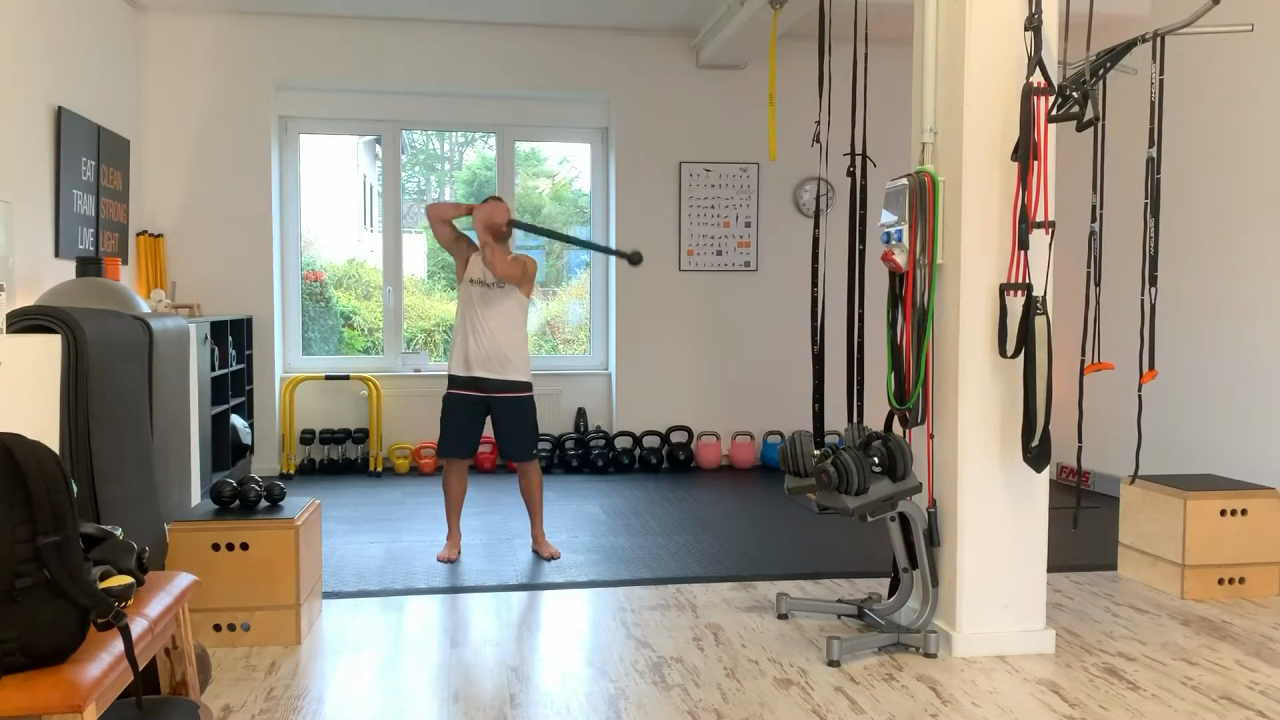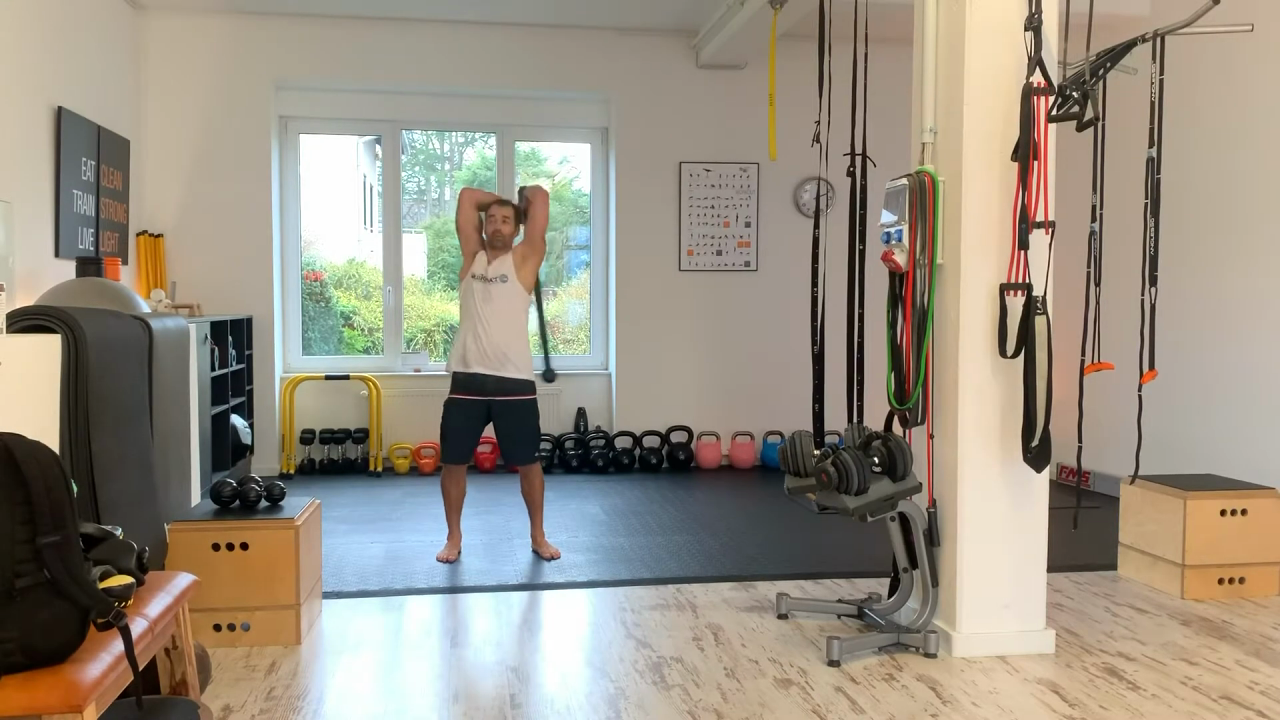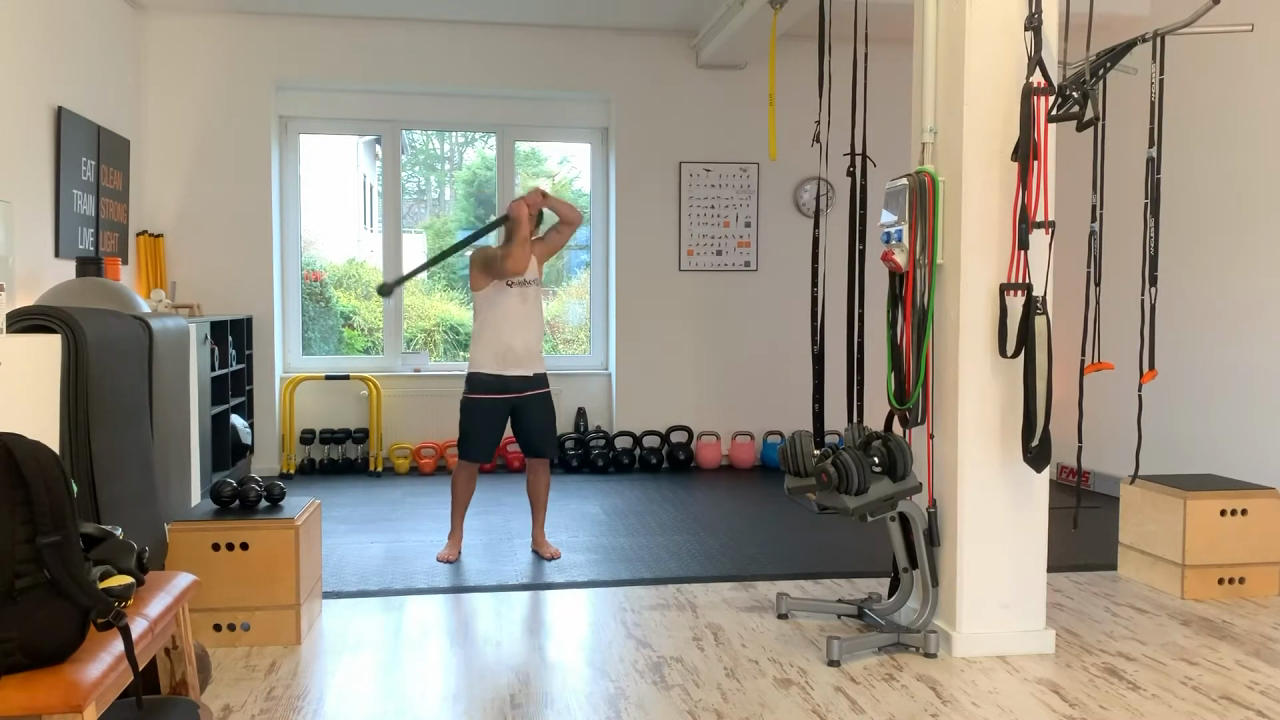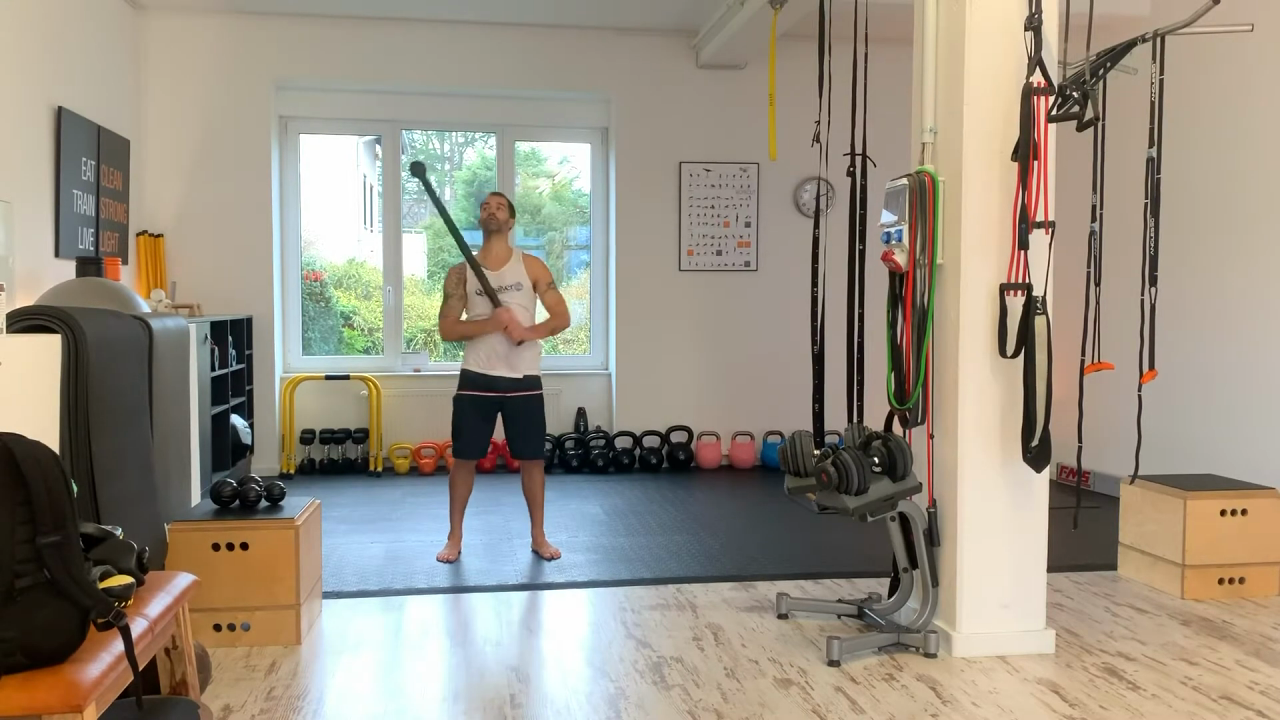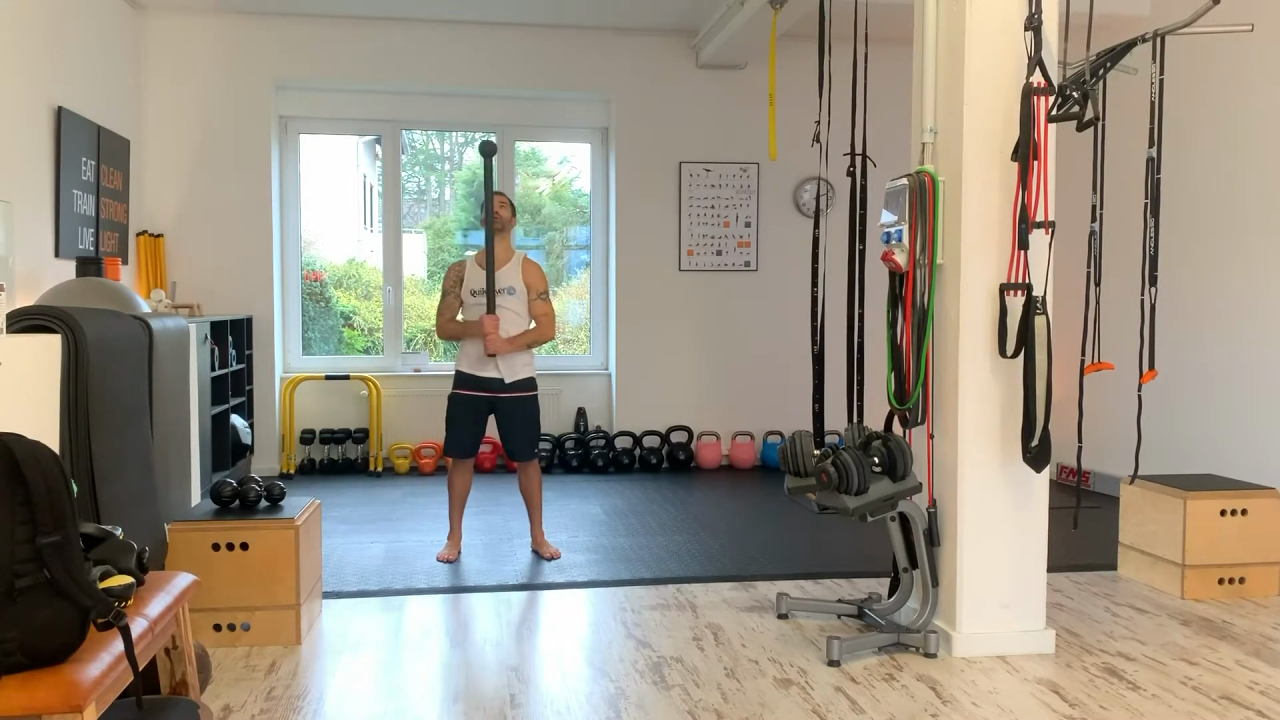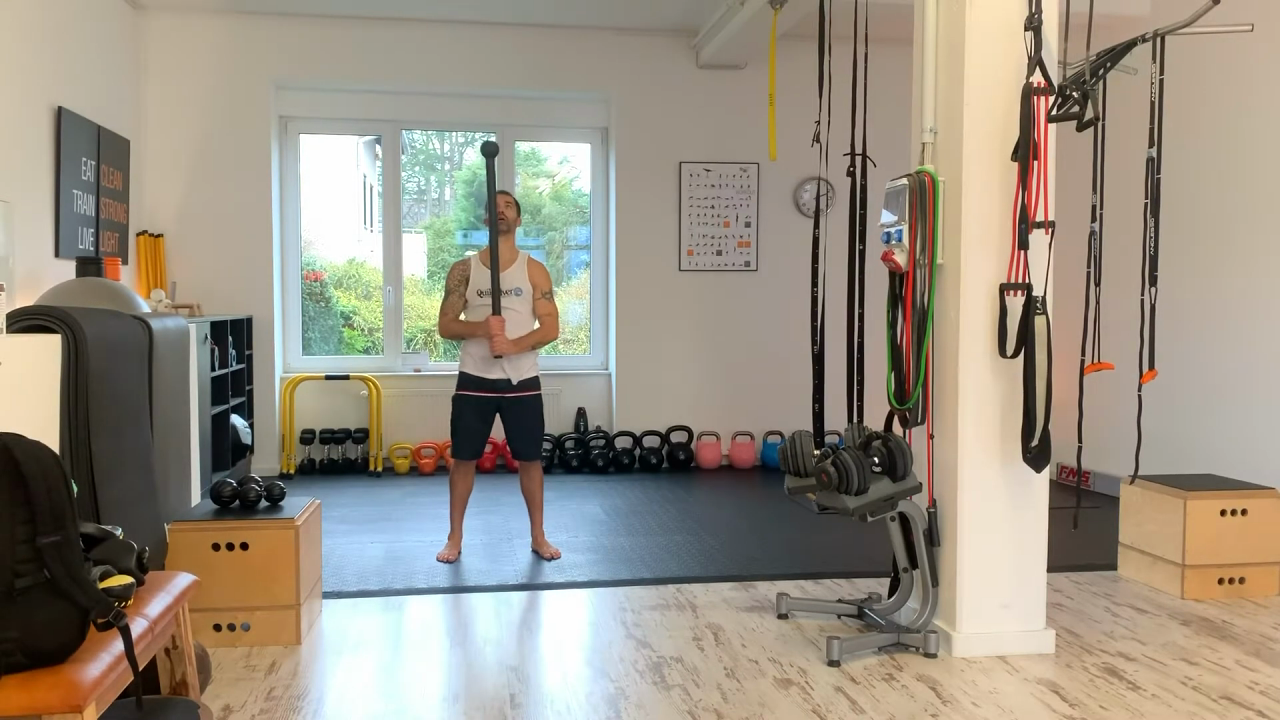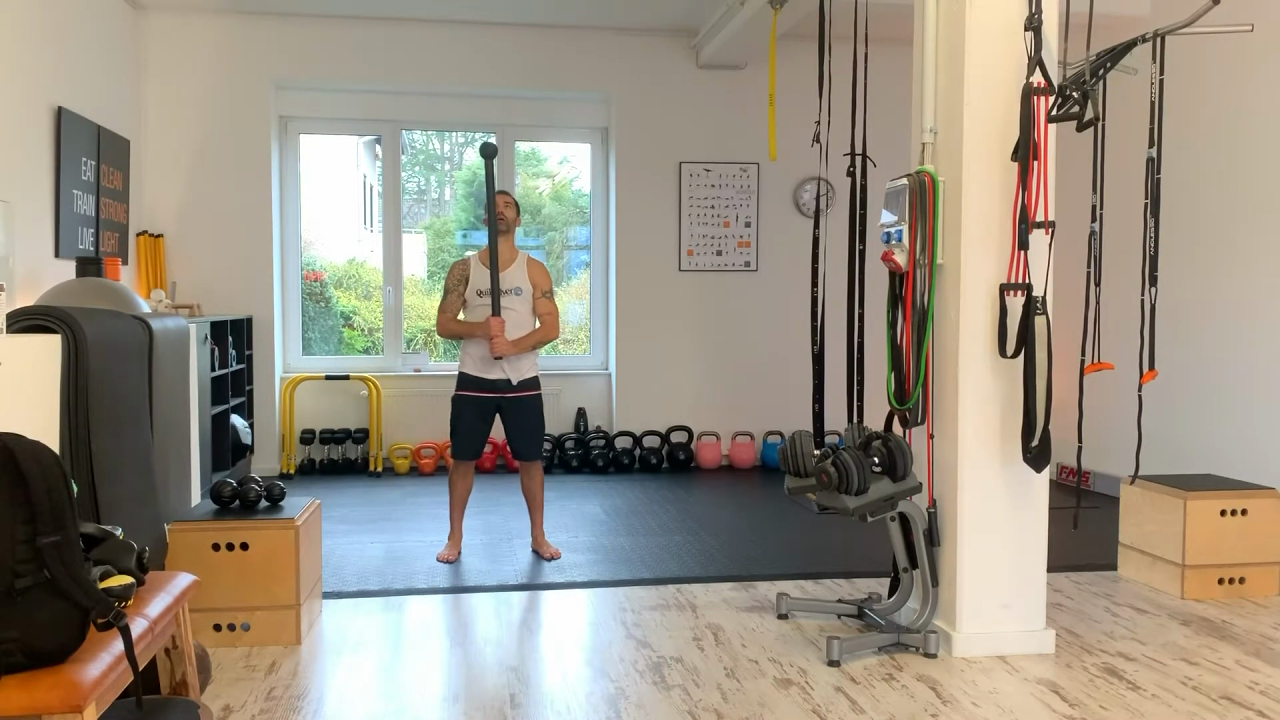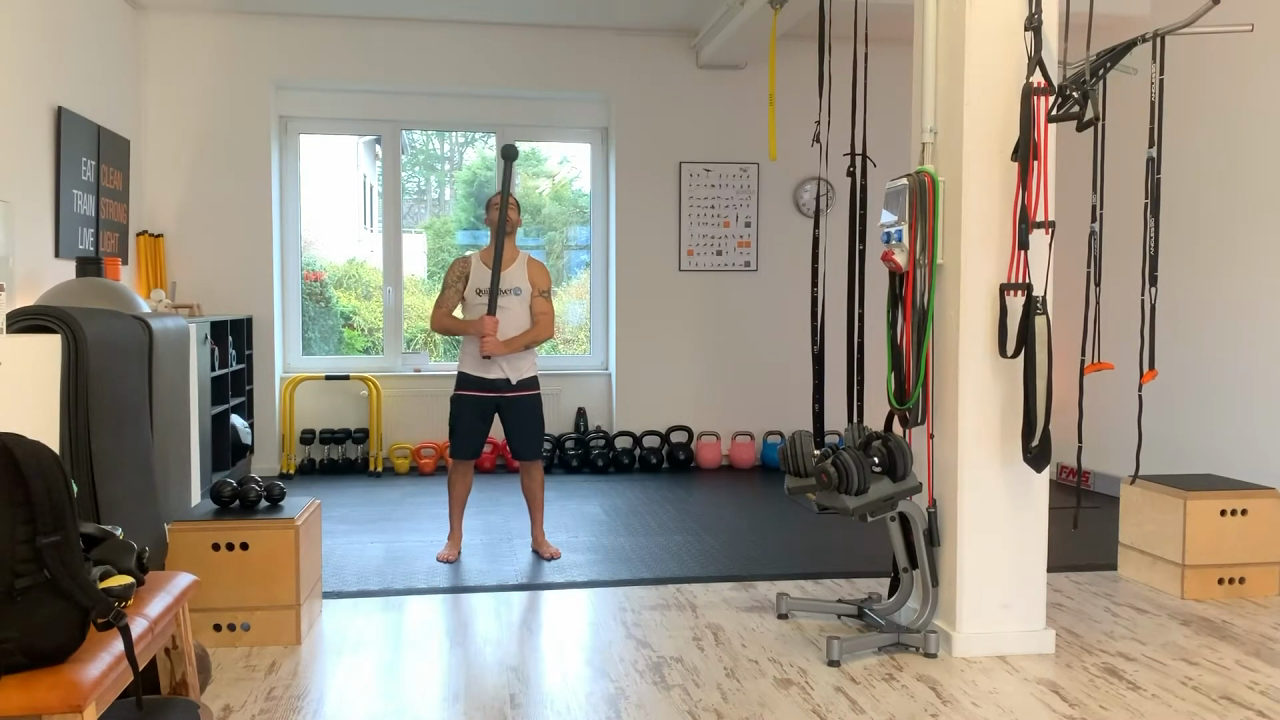
dt=0.3s
person 1, frame 1
left shoulder: (524, 265)
right shoulder: (465, 257)
left elbow: (500, 268)
right elbow: (434, 212)
left wrist: (487, 228)
right wrist: (479, 210)
left hip: (511, 381)
right hip: (465, 379)
left knee: (525, 459)
right knee: (454, 459)
left ankle: (538, 536)
right ankle: (453, 537)
person 1, frame 2
left shoulder: (525, 259)
right shoulder: (472, 256)
left elbow: (539, 199)
right elbow: (467, 196)
left wrist: (525, 202)
right wrist: (499, 201)
left hip: (514, 382)
right hip: (468, 381)
left knee: (528, 463)
right knee: (453, 463)
left ankle: (538, 536)
right ankle: (454, 538)
person 1, frame 3
left shoulder: (536, 255)
right shoulder: (485, 257)
left elbow: (574, 219)
right elbow: (515, 266)
left wrist: (548, 200)
right wrist: (520, 221)
left hip: (532, 380)
right hip: (487, 380)
left knee: (539, 457)
right knee: (469, 460)
left ankle: (538, 535)
right ankle: (455, 536)
person 1, frame 4
left shoulder: (530, 265)
right shoulder: (460, 273)
left elbow: (562, 317)
right elbow: (447, 330)
left wrist: (531, 331)
right wrist: (490, 322)
left hip: (523, 379)
right hip: (477, 379)
left knee: (532, 459)
right knee: (465, 459)
left ankle: (538, 536)
right ankle: (454, 537)
person 1, frame 5
left shoulder: (529, 270)
right shoulder: (460, 271)
left elbow: (547, 328)
right elbow: (443, 326)
left wrist: (507, 344)
right wrist: (475, 328)
left hip: (517, 381)
right hip: (471, 380)
left knee: (527, 459)
right knee: (460, 458)
left ankle: (537, 536)
right ankle: (454, 537)
person 1, frame 6
left shoulder: (534, 270)
right shoulder: (463, 270)
left elbow: (551, 327)
right elbow: (445, 325)
left wrist: (513, 345)
right wrist: (481, 329)
left hip: (522, 381)
right hip: (474, 381)
left knee: (530, 459)
right knee: (464, 459)
left ankle: (538, 536)
right ankle: (455, 537)
person 1, frame 7
left shoulder: (534, 269)
right shoulder: (463, 269)
left elbow: (551, 327)
right elbow: (444, 325)
left wrist: (513, 346)
right wrist: (481, 329)
left hip: (522, 381)
right hip: (475, 381)
left knee: (530, 459)
right knee: (463, 459)
left ankle: (538, 536)
right ankle: (455, 537)
person 1, frame 8
left shoulder: (534, 269)
right shoulder: (464, 267)
left elbow: (545, 327)
right elbow: (438, 320)
left wrist: (503, 346)
right wrist: (474, 326)
left hip: (521, 380)
right hip: (474, 380)
left knee: (530, 459)
right knee: (463, 459)
left ankle: (538, 536)
right ankle: (455, 537)
